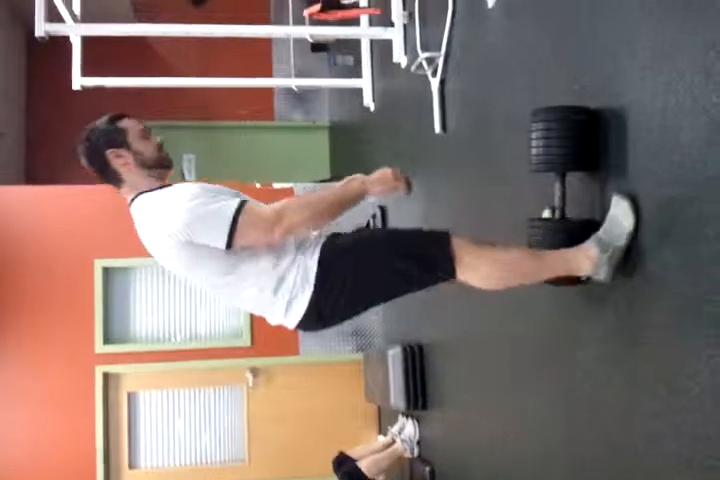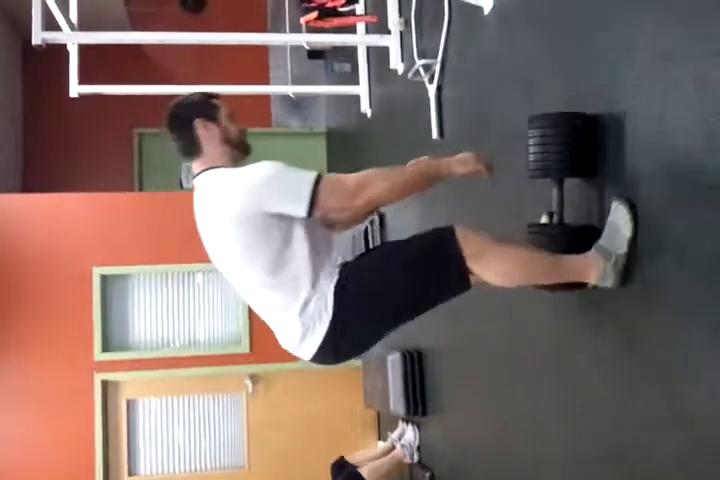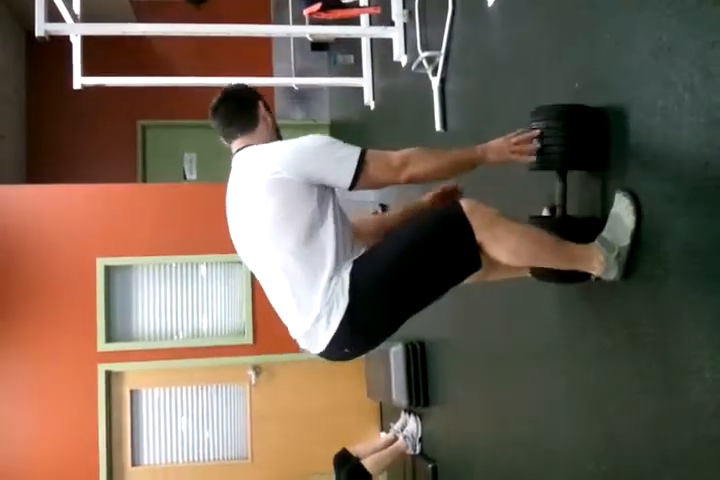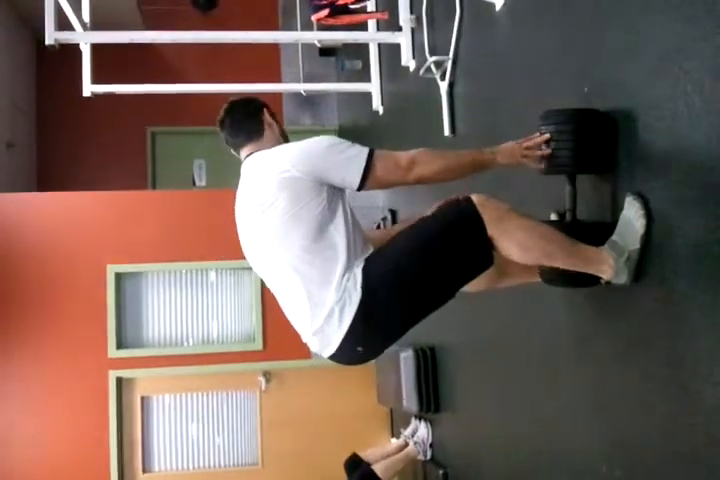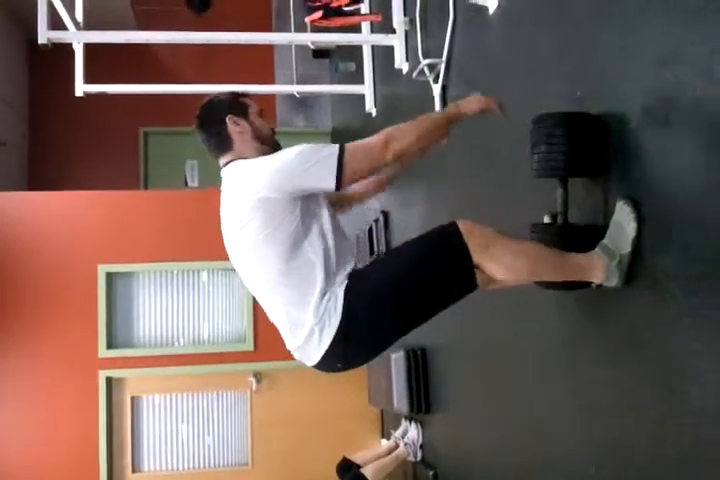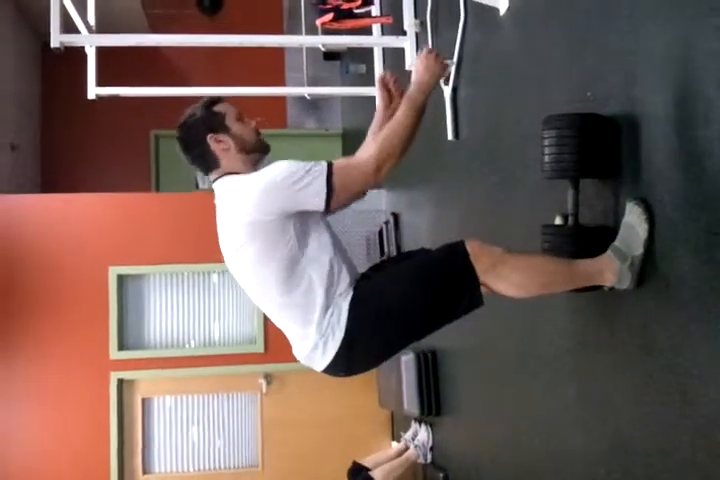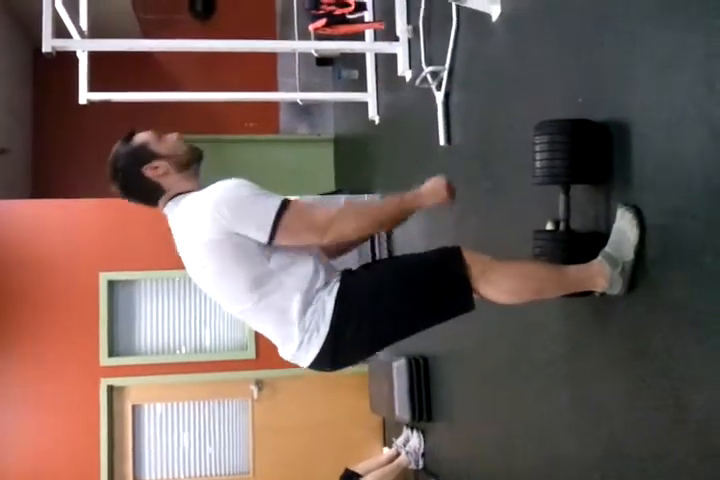
dt=0.3s
person 1, frame 1
left shoulder: (161, 211)
right shoulder: (177, 207)
left elbow: (262, 228)
right elbow: (278, 224)
left wrist: (344, 190)
right wrist: (362, 188)
left hip: (304, 287)
right hip: (314, 289)
left knee: (433, 250)
right knee: (456, 254)
left ankle: (554, 265)
right ankle: (587, 260)
person 1, frame 2
left shoulder: (219, 198)
right shoulder: (250, 184)
left elbow: (332, 217)
right elbow: (356, 193)
left wrist: (408, 175)
right wrist: (439, 168)
left hip: (322, 324)
right hip: (333, 321)
left knee: (453, 255)
right knee: (465, 247)
left ankle: (561, 270)
right ankle: (594, 267)
person 1, frame 3
left shoulder: (242, 192)
right shoulder: (294, 153)
right elbow: (402, 167)
left wrist: (424, 207)
right wrist: (486, 153)
left hip: (328, 330)
right hip: (347, 315)
left knee: (464, 255)
right knee: (473, 214)
left ankle: (567, 260)
right ankle: (599, 259)
person 1, frame 4
left shoulder: (251, 201)
right shoulder: (300, 156)
right elbow: (411, 167)
left wrist: (430, 222)
right wrist: (496, 155)
left hip: (340, 334)
right hip: (359, 313)
left knee: (474, 263)
right knee: (483, 211)
left ankle: (573, 265)
right ankle: (608, 262)
person 1, frame 5
left shoulder: (243, 195)
right shoulder: (275, 169)
left elbow: (353, 191)
right elbow: (384, 151)
left wrist: (419, 134)
right wrist: (460, 111)
left hip: (326, 334)
right hip: (339, 328)
left knee: (463, 267)
right knee: (468, 240)
left ankle: (567, 269)
right ankle: (599, 267)
person 1, frame 6
left shoulder: (241, 198)
right shoulder: (266, 185)
left elbow: (356, 171)
right elbow: (374, 168)
left wrist: (386, 111)
right wrist: (421, 85)
left hip: (336, 332)
right hip: (345, 334)
left knee: (468, 267)
right knee: (479, 260)
left ankle: (580, 271)
right ankle: (610, 269)
person 1, frame 7
left shoulder: (192, 222)
right shoulder: (223, 199)
left elbow: (312, 244)
right elbow: (328, 227)
left wrist: (387, 213)
right wrist: (417, 199)
left hip: (321, 334)
right hip: (333, 323)
left knee: (462, 271)
right knee: (475, 267)
left ankle: (570, 276)
right ankle: (600, 274)
